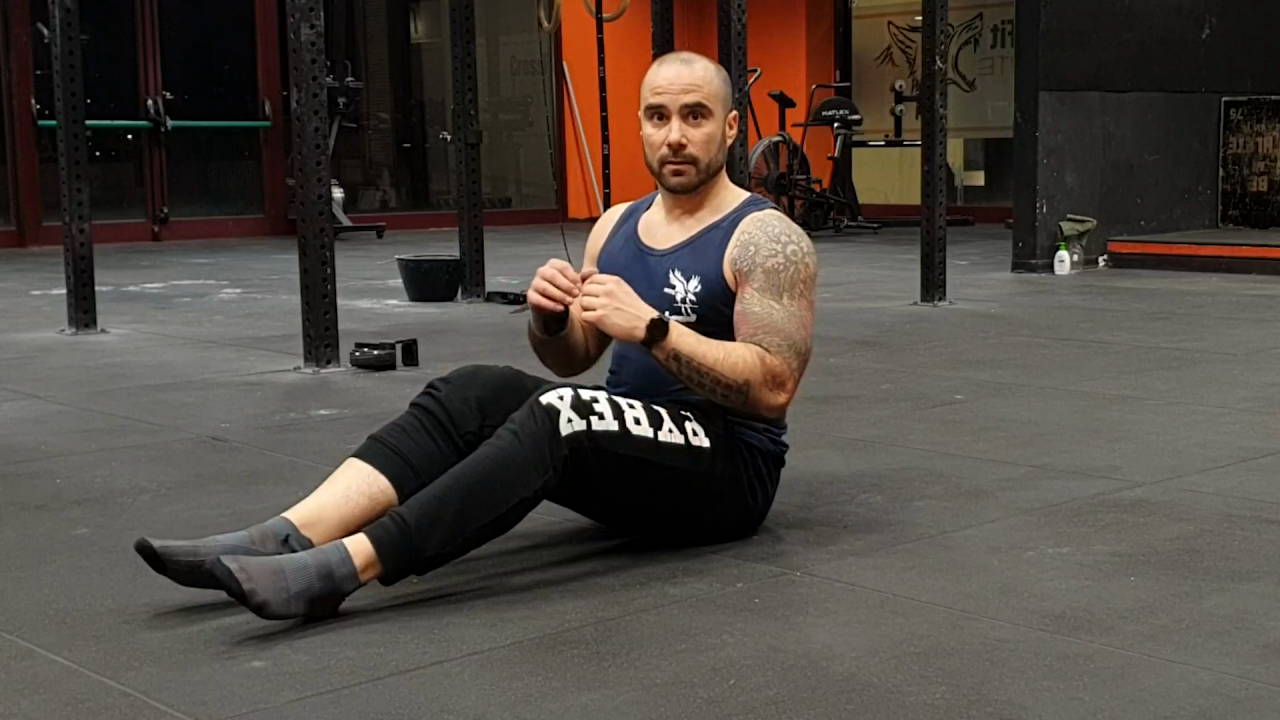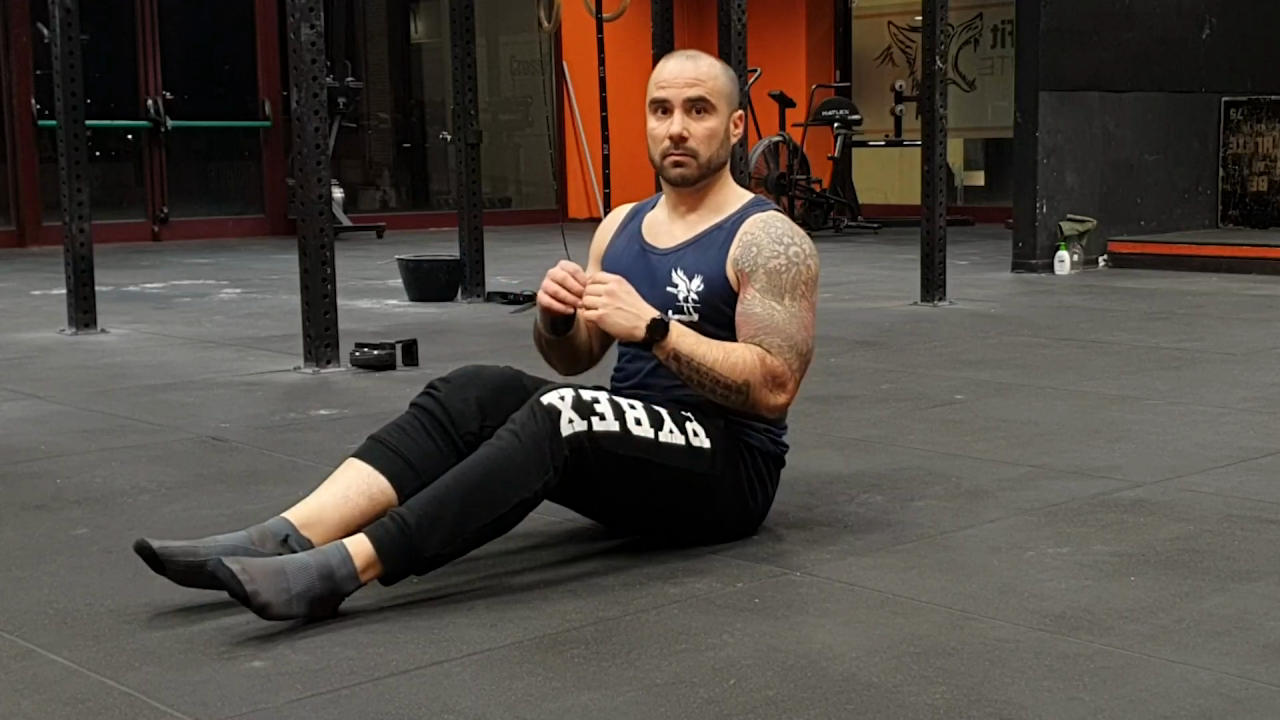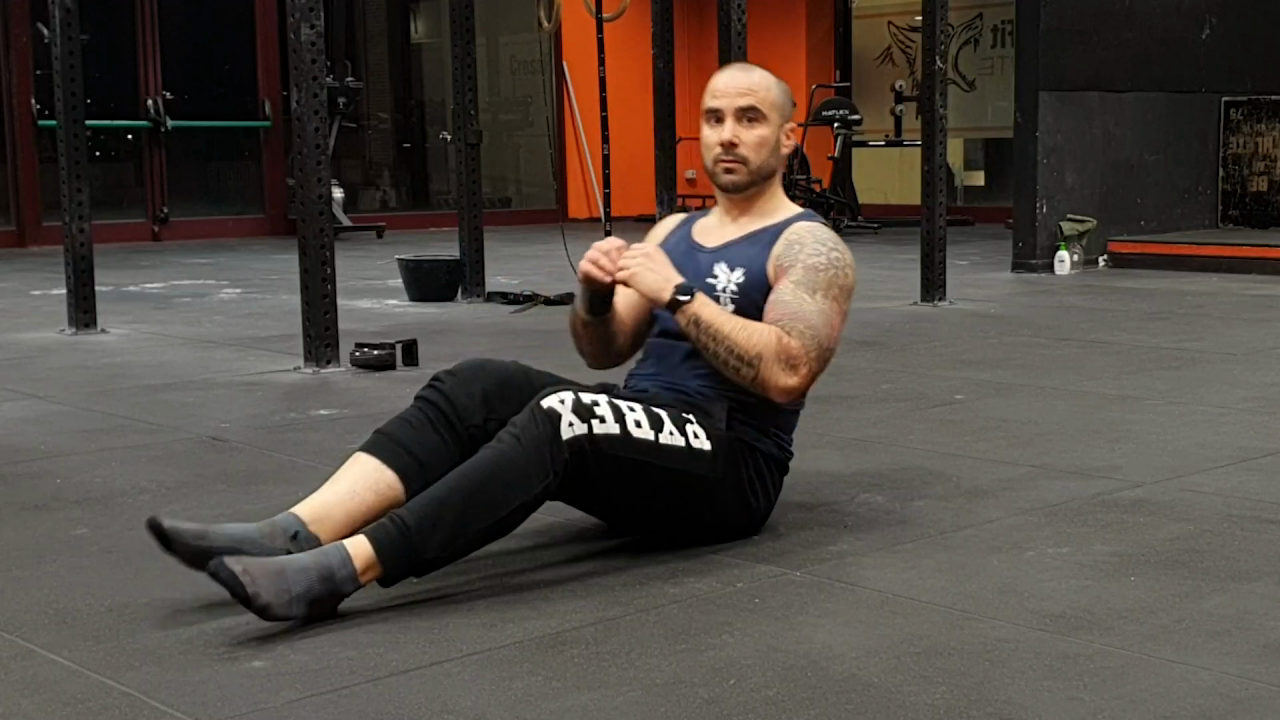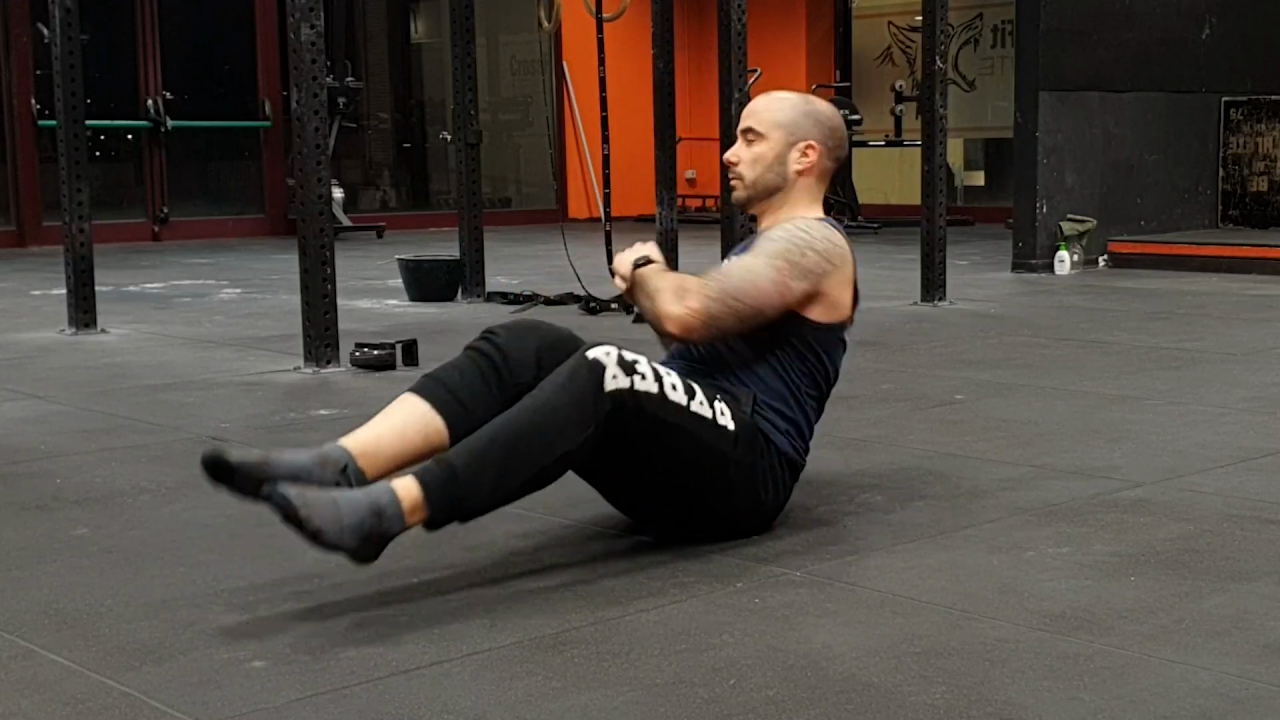
dt=0.4s
person 1, frame 1
left shoulder: (766, 239)
right shoulder: (617, 225)
left elbow: (772, 387)
right elbow: (570, 361)
left wrist: (649, 326)
right wrist: (549, 315)
left hip: (726, 472)
right hip: (627, 448)
left knee: (561, 416)
right knee: (476, 392)
left ankle: (340, 567)
right ankle: (283, 540)
person 1, frame 2
left shoulder: (768, 241)
right shoulder: (621, 225)
left elbow: (773, 387)
right elbow: (573, 360)
left wrist: (650, 326)
right wrist: (556, 316)
left hip: (726, 470)
right hip: (627, 447)
left knee: (560, 416)
right knee: (477, 393)
left ankle: (344, 567)
right ankle: (286, 539)
person 1, frame 3
left shoulder: (810, 248)
right shoulder: (673, 232)
left elbow: (785, 375)
right elbow: (604, 351)
left wrist: (676, 294)
right wrist: (596, 293)
left hip: (729, 470)
right hip: (642, 437)
left knee: (562, 419)
right knee: (482, 387)
left ankle: (340, 570)
right ankle: (291, 535)
person 1, frame 4
left shoulder: (812, 244)
right shoulder: (766, 245)
left elbow: (685, 313)
left wrist: (647, 270)
right wrist: (647, 285)
left hip: (740, 471)
right hip: (664, 444)
left knee: (606, 370)
right knee: (527, 345)
left ankle: (384, 511)
right ankle: (336, 468)
